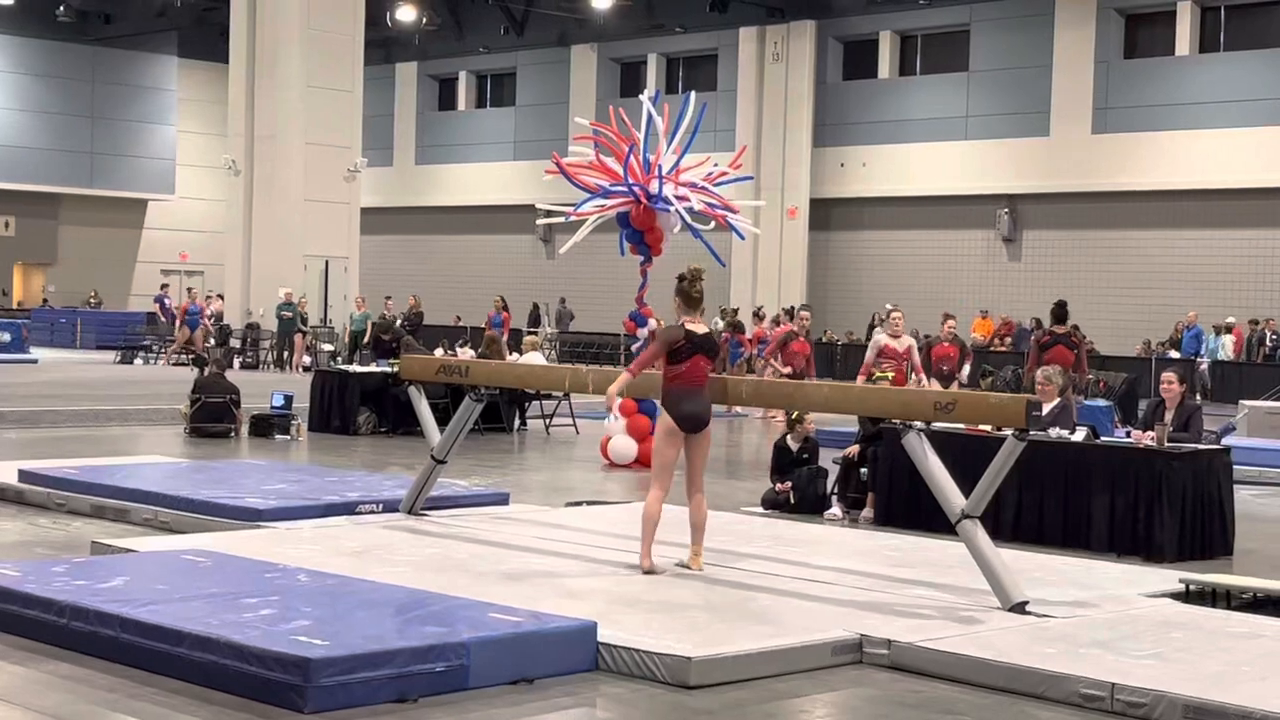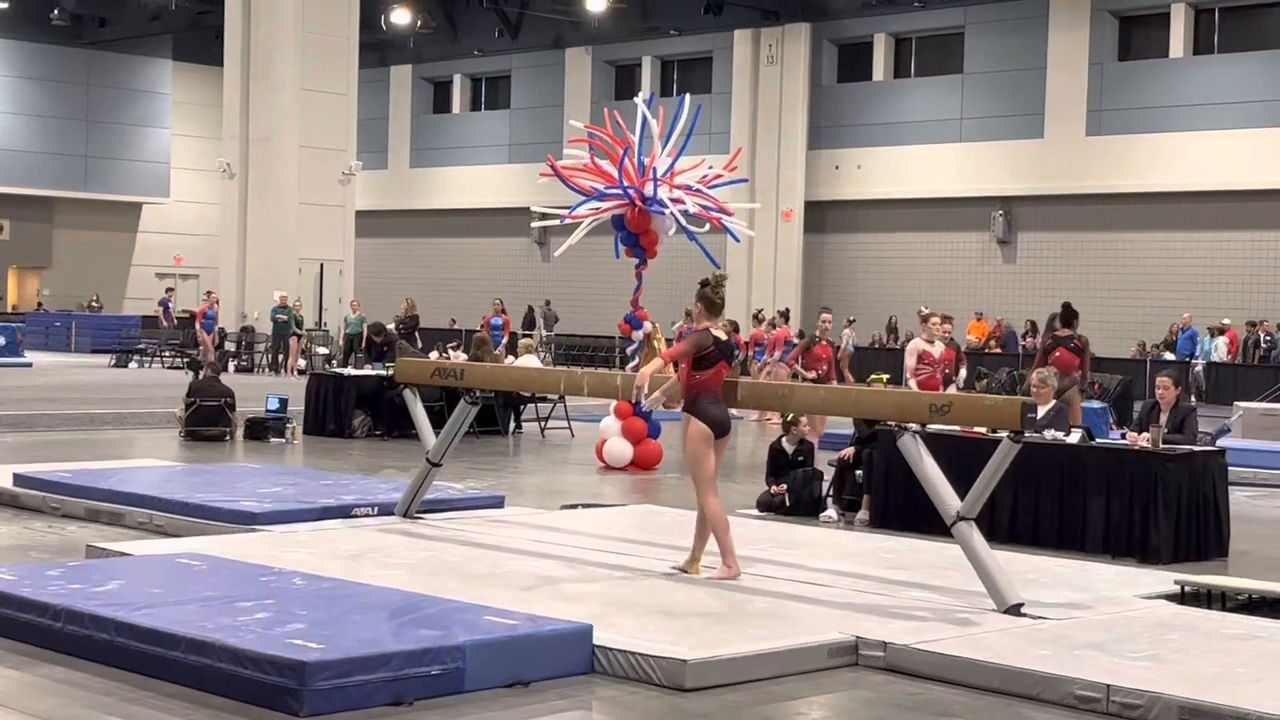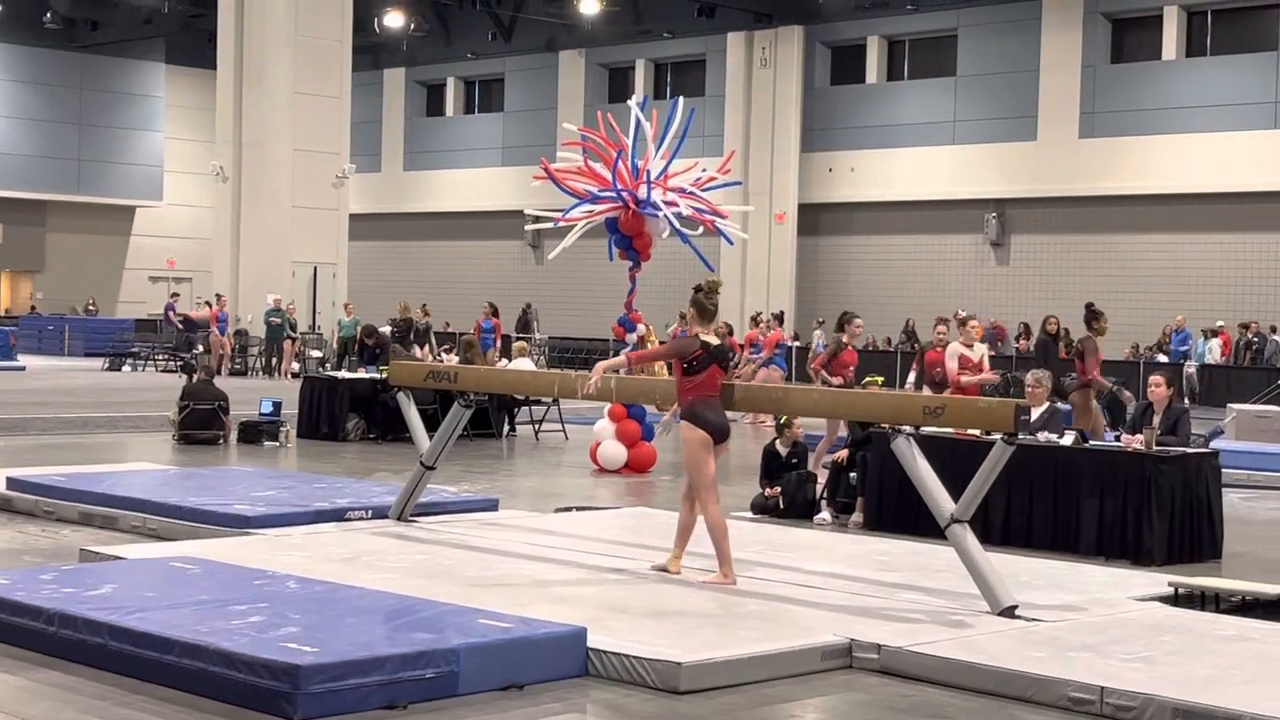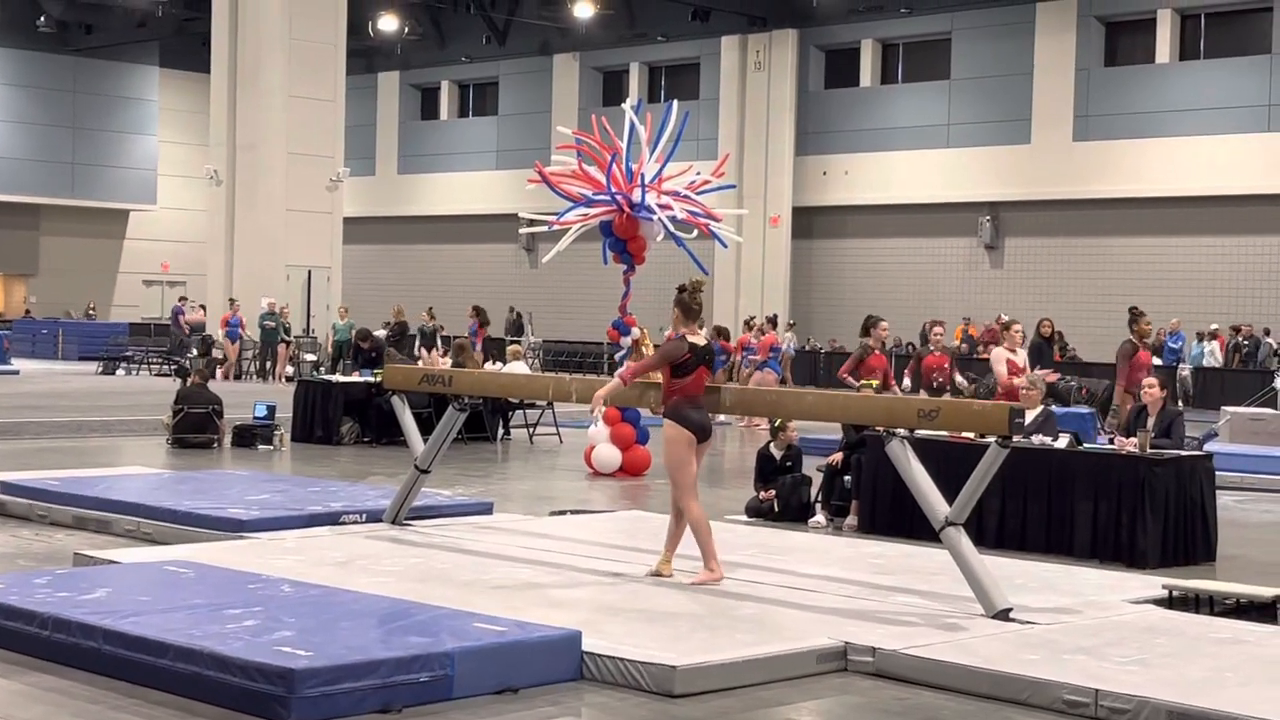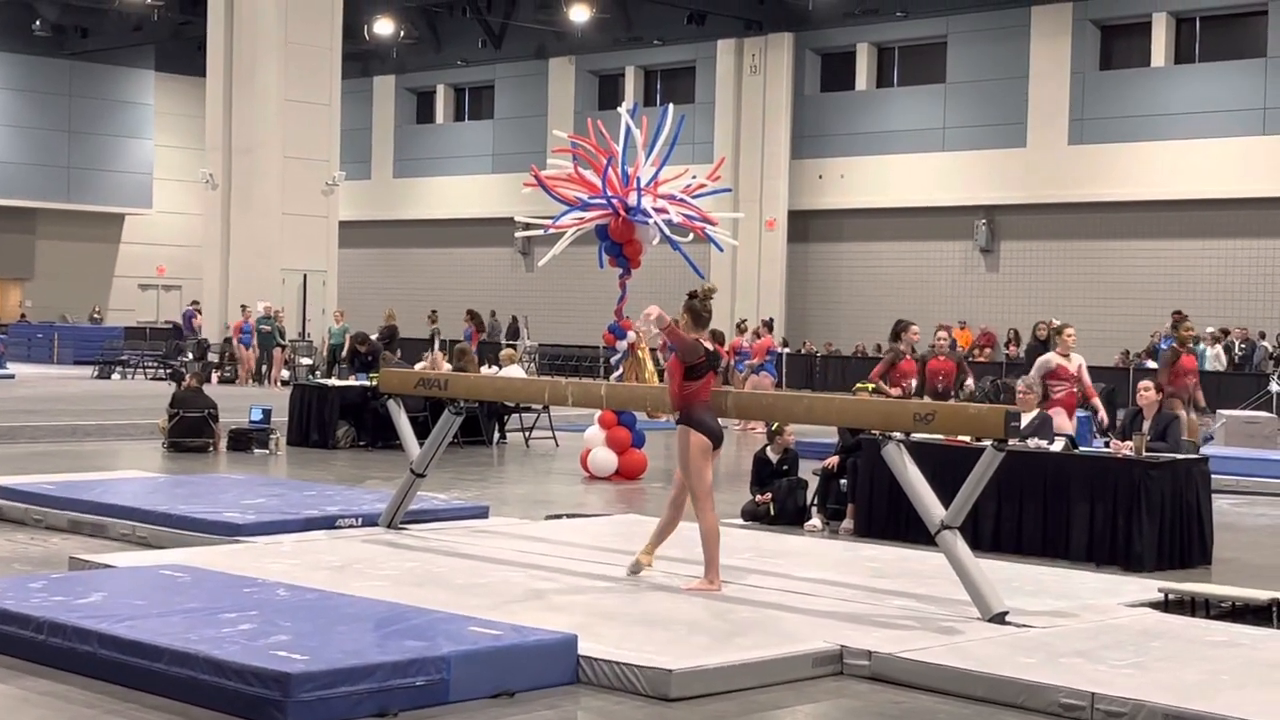
dt=0.5s
person 1, frame 1
left shoulder: (673, 332)
right shoulder: (712, 338)
left elbow: (643, 361)
left wrist: (615, 388)
left hip: (675, 408)
right hip: (702, 409)
left knee: (658, 487)
right knee: (696, 489)
left ankle: (646, 555)
right ankle: (696, 555)
person 1, frame 2
left shoulder: (701, 337)
right shoulder: (727, 343)
left elbow: (676, 352)
left wrist: (649, 368)
right wrist: (661, 392)
left hip: (700, 416)
right hip: (721, 415)
left knee: (707, 494)
right knee: (706, 493)
left ankle: (730, 563)
right ankle: (693, 560)
person 1, frame 3
left shoulder: (689, 344)
right shoulder: (722, 349)
left elbow: (648, 354)
left wrist: (606, 364)
right wrist: (673, 413)
left hip: (697, 422)
right hip: (719, 422)
left knee: (708, 500)
right knee: (690, 494)
left ankle: (726, 571)
right ankle: (674, 558)
person 1, frame 4
left shoulder: (676, 345)
right shoulder: (706, 346)
left elbow: (640, 367)
left wrist: (605, 390)
right wrist: (656, 364)
left hip: (681, 421)
right hip: (701, 420)
left knee: (687, 499)
right knee: (679, 496)
left ankle: (713, 567)
right ankle: (666, 561)
person 1, frame 5
left shoulder: (691, 347)
right shoulder: (709, 350)
left elbow: (673, 331)
left wrist: (658, 316)
right wrist: (661, 323)
left hip: (694, 427)
right hip: (707, 426)
left knee: (703, 506)
right knee: (677, 497)
left ankle: (712, 578)
right ankle: (648, 551)
